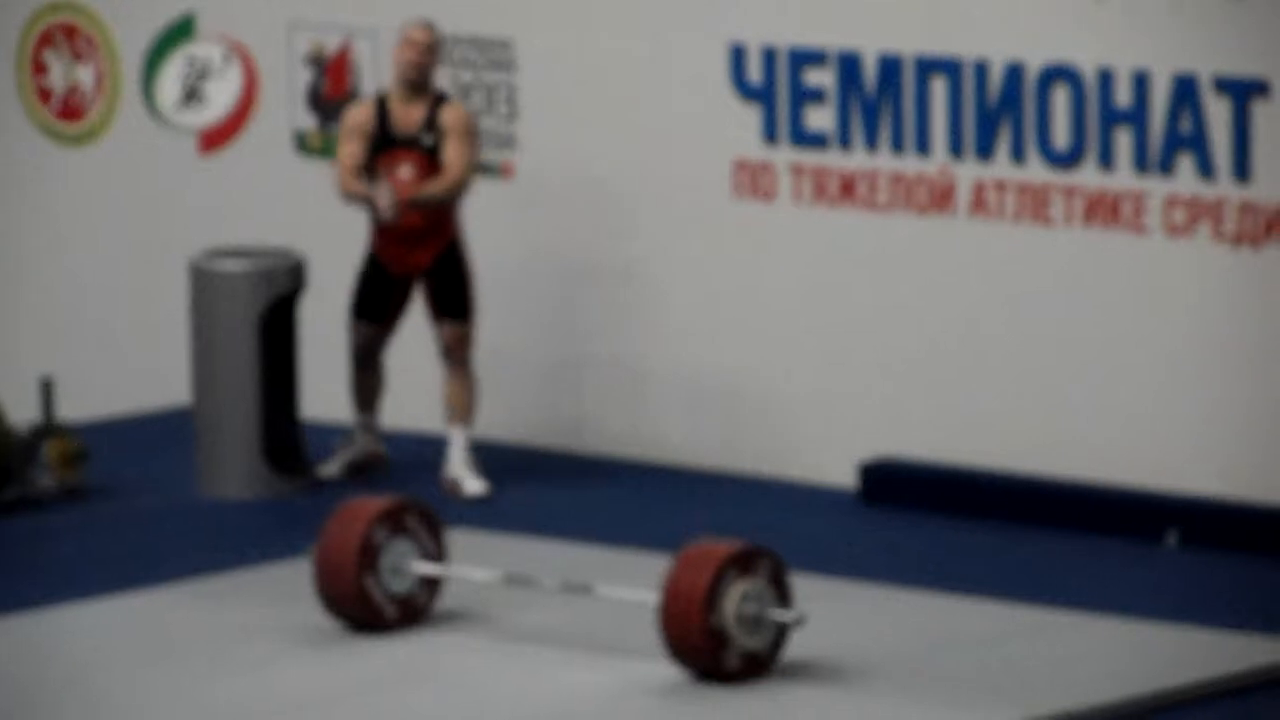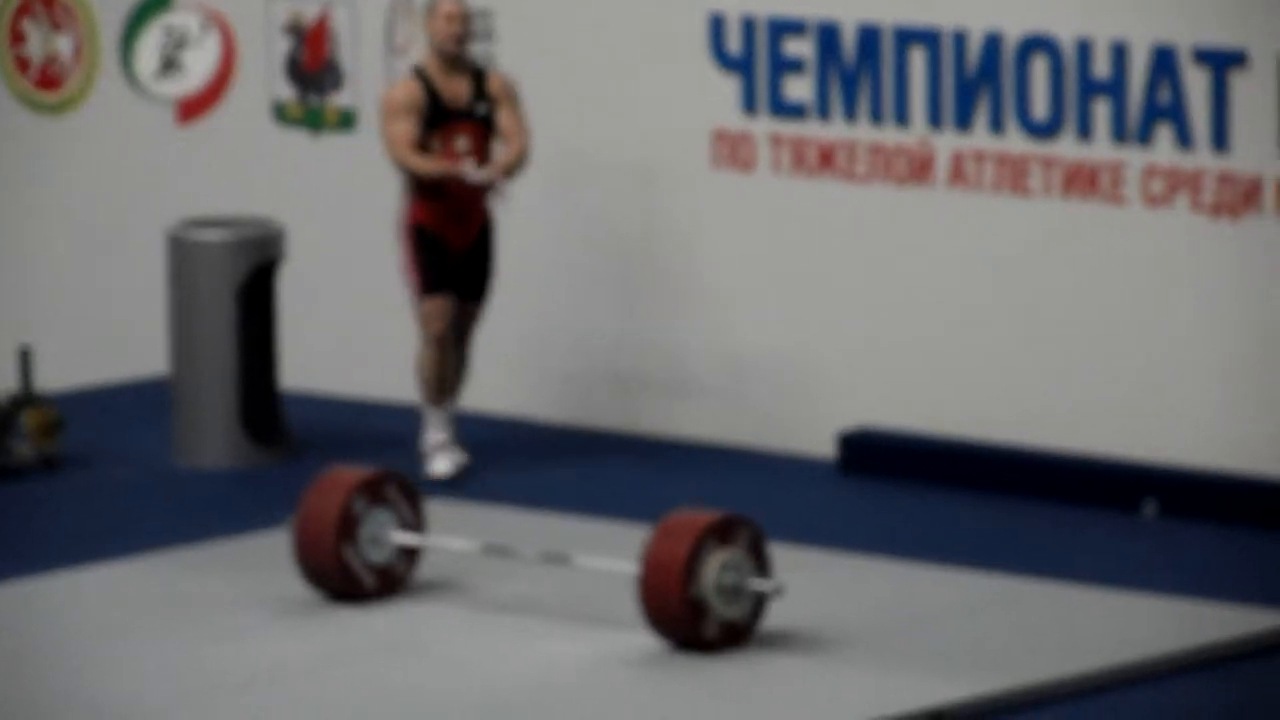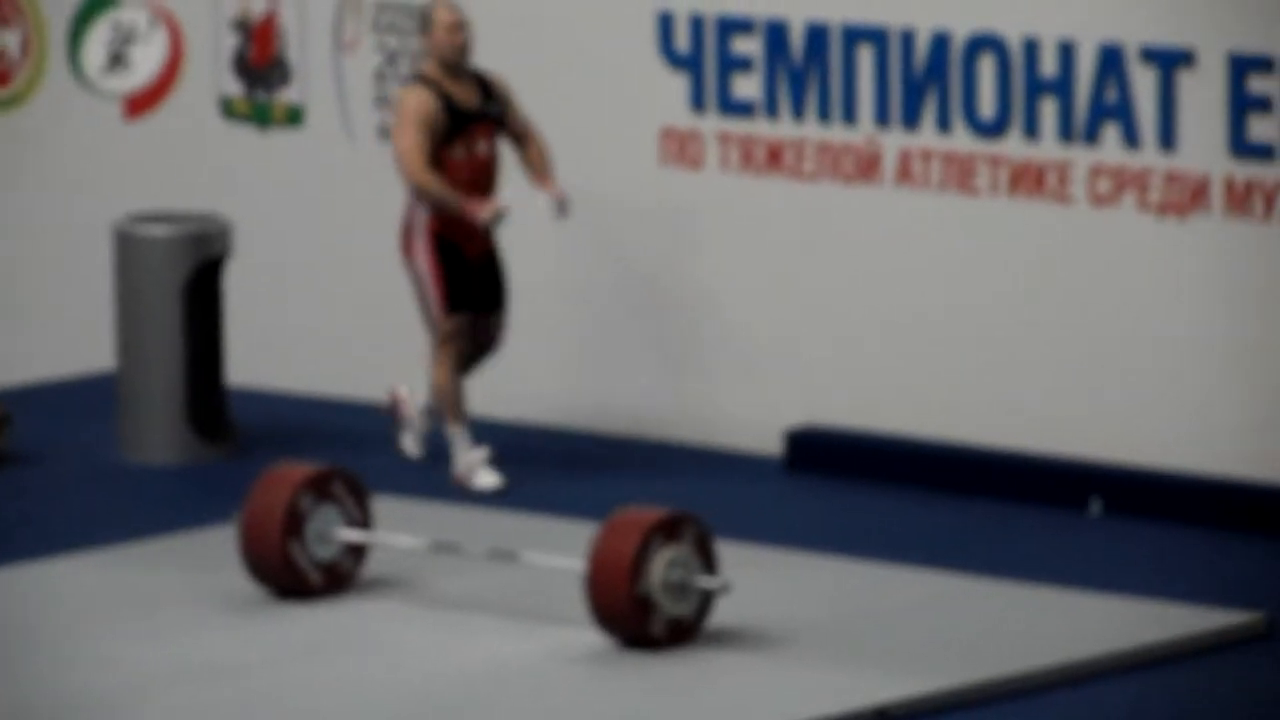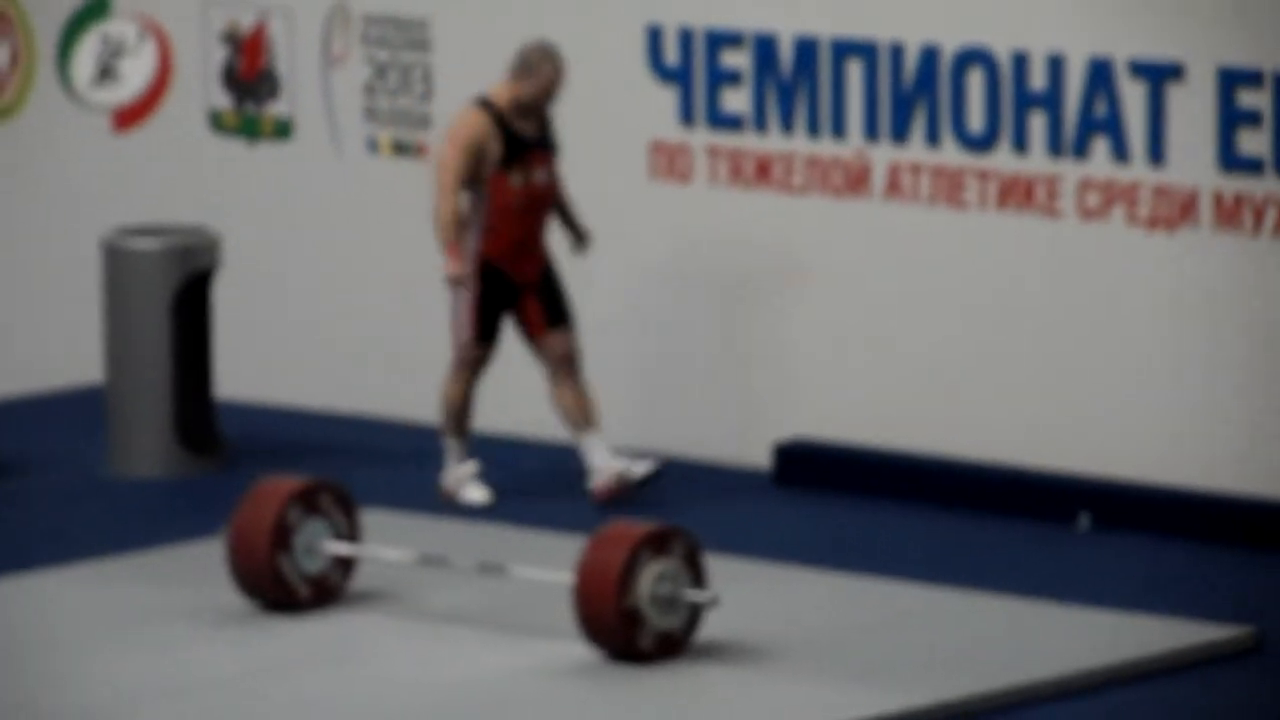
dt=0.4s
person 1, frame 1
left shoulder: (452, 114)
right shoulder: (364, 116)
left elbow: (457, 179)
right elbow: (345, 180)
left wrist: (404, 197)
right wrist: (373, 195)
left hip: (442, 248)
right hip: (387, 247)
left knee: (456, 350)
right knee: (363, 346)
left ankle: (458, 460)
right ankle: (366, 443)
person 1, frame 2
left shoulder: (495, 85)
right shoulder: (406, 91)
left elbow: (518, 143)
right elbow: (404, 158)
left wrist: (495, 174)
right wrist: (459, 170)
left hip: (475, 224)
right hip: (426, 224)
left knee: (461, 332)
right knee: (436, 327)
left ankle: (434, 432)
right ankle: (438, 436)
person 1, frame 3
left shoulder: (490, 86)
right shoulder: (418, 100)
left elbow: (526, 138)
right elbow: (415, 171)
left wrist: (547, 184)
right wrist: (470, 208)
left hip: (474, 233)
right hip: (434, 233)
left knee: (486, 337)
right knee: (449, 338)
left ankle: (415, 404)
right ankle: (464, 454)
person 1, frame 4
left shoulder: (540, 119)
right shoulder: (475, 124)
right elbow: (447, 191)
left wrist: (572, 223)
right wrist: (452, 253)
left hip: (531, 258)
right hip: (486, 262)
left knee: (564, 357)
right knee: (470, 362)
left ankle: (603, 469)
right ankle: (456, 469)
